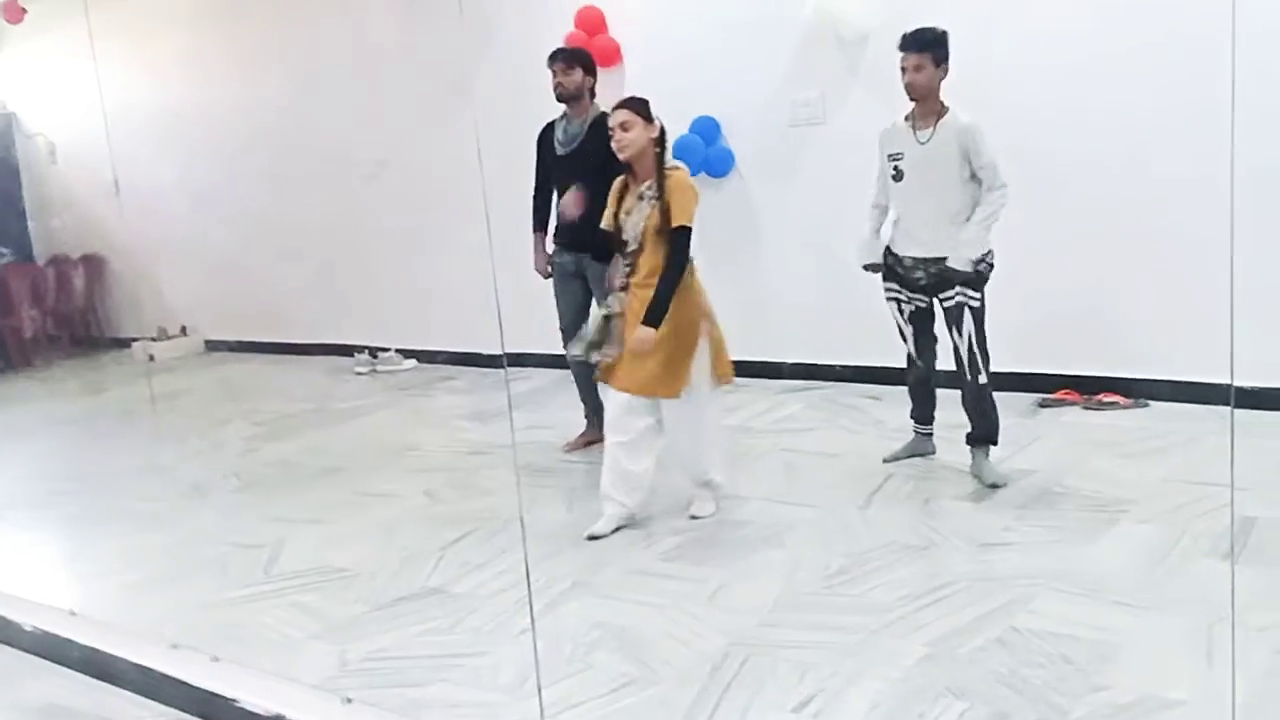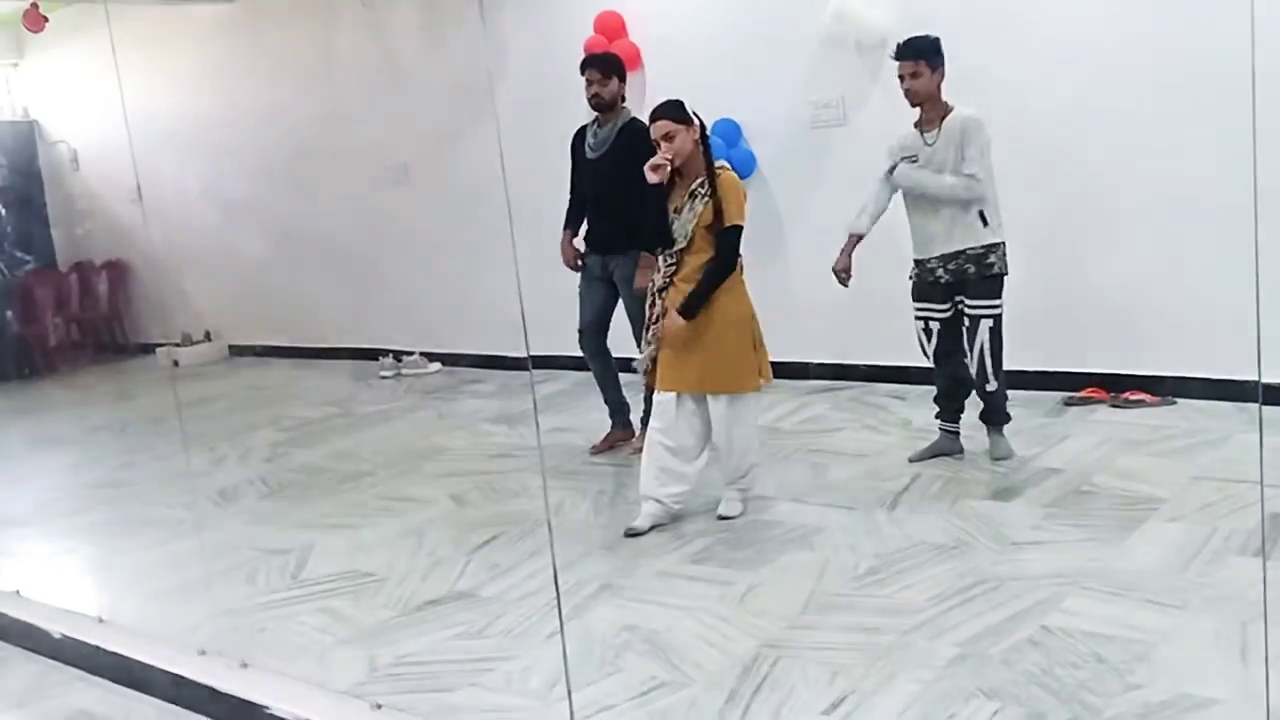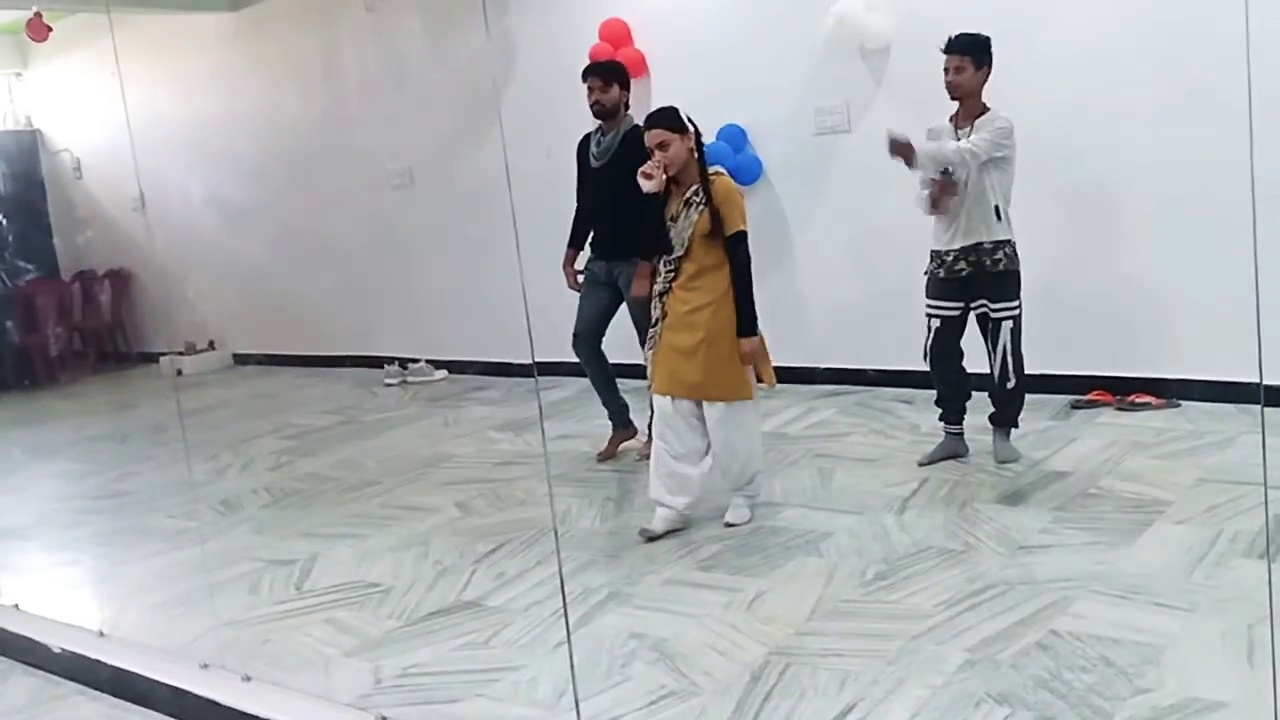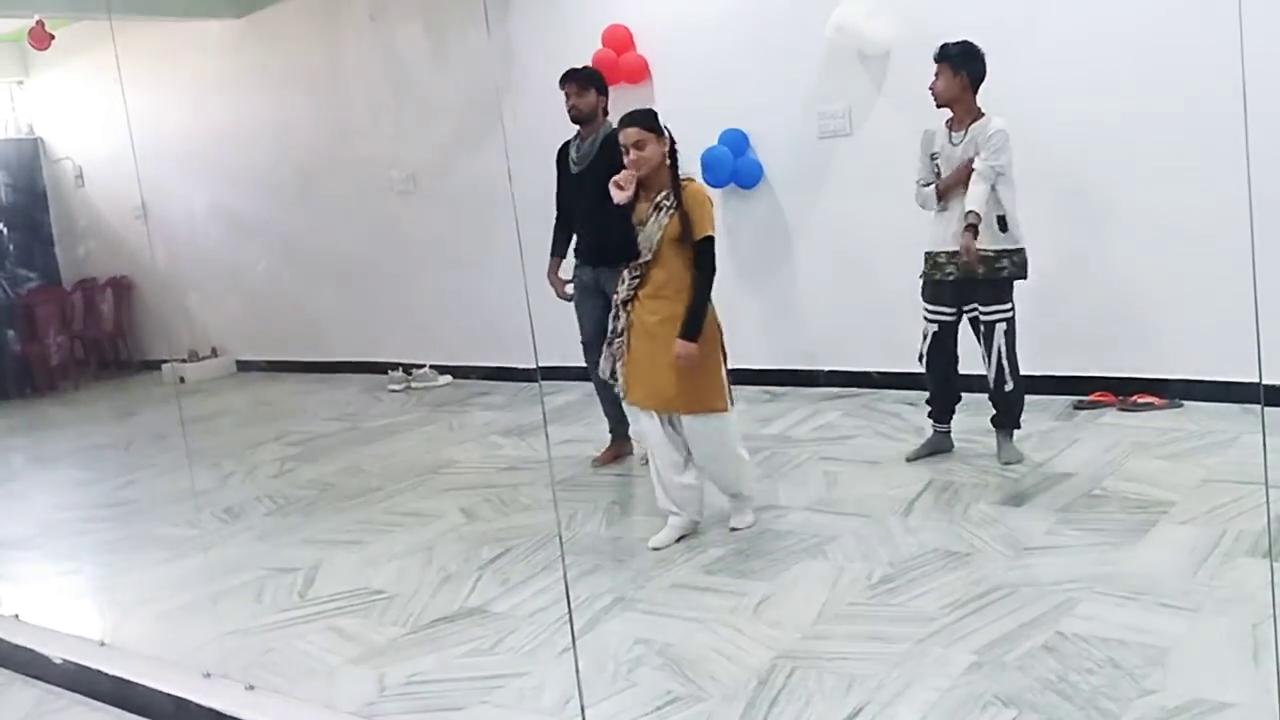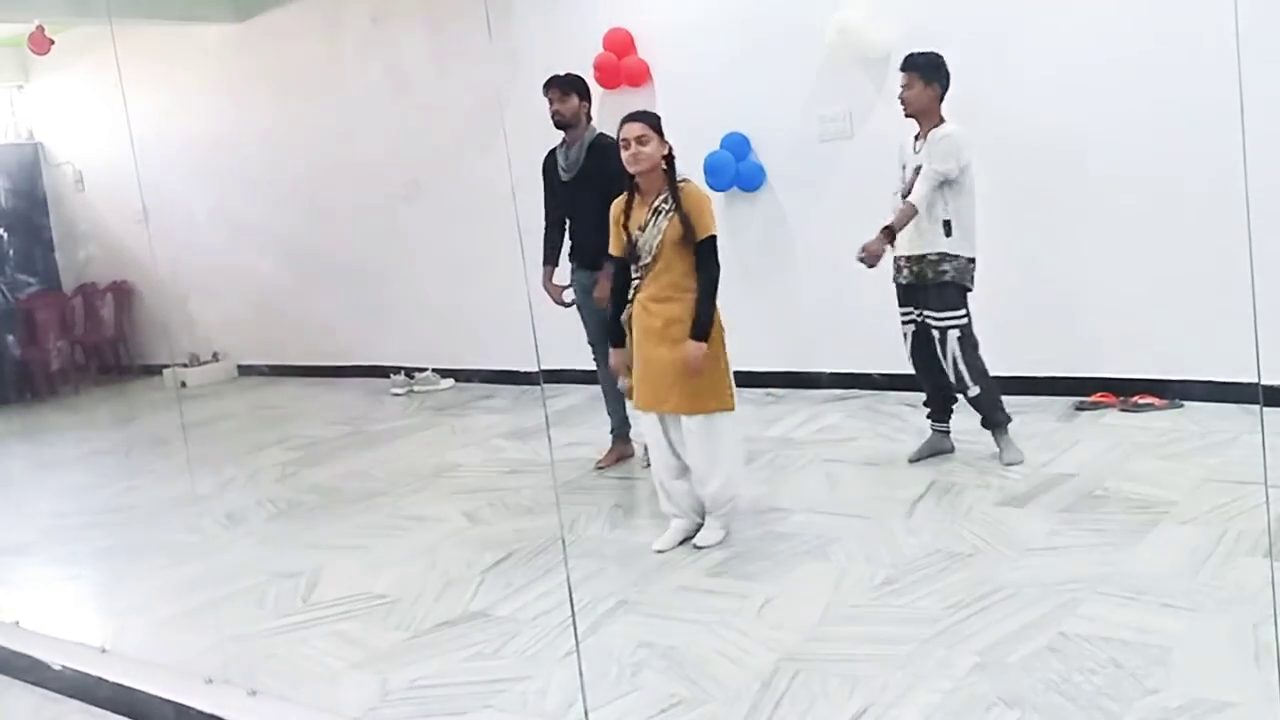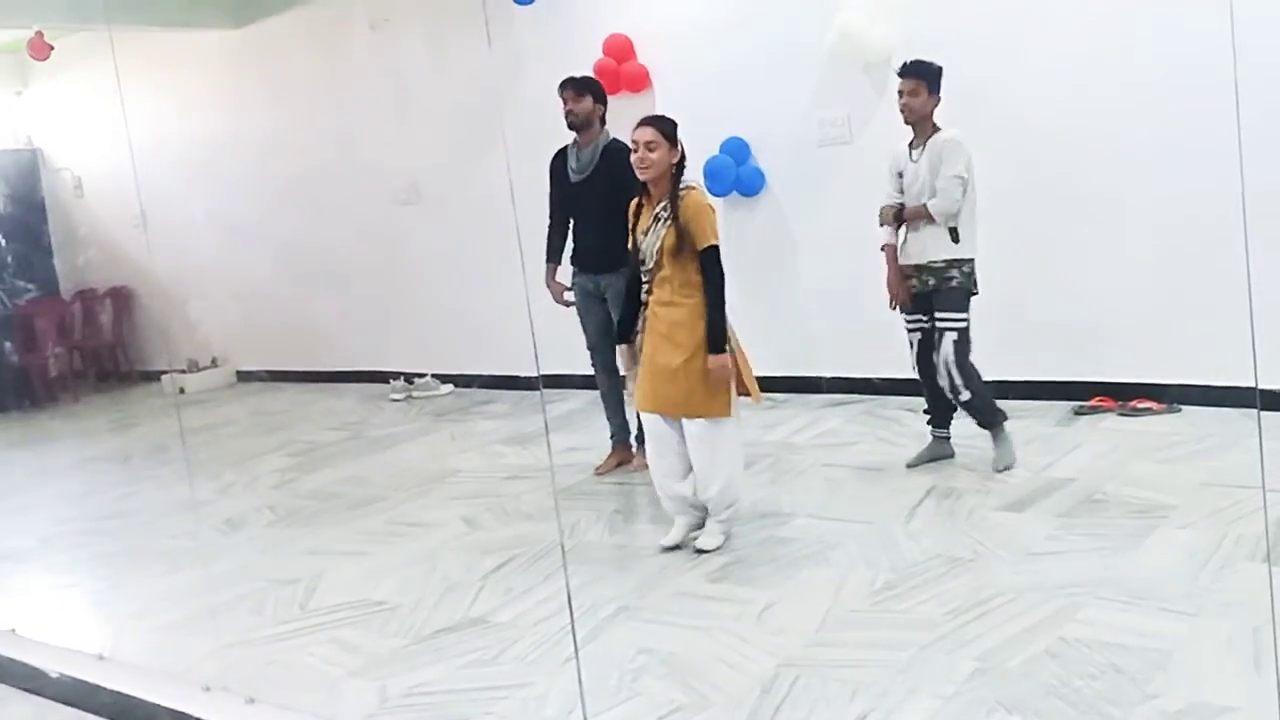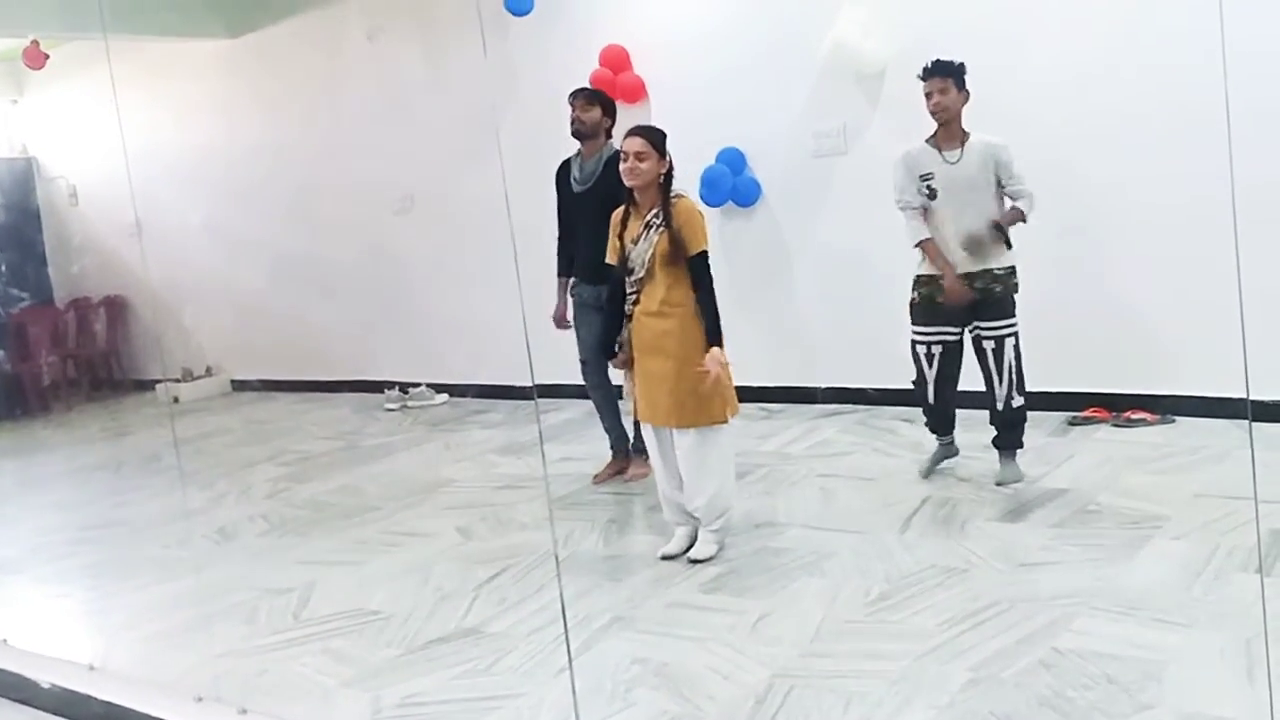
dt=0.5s
person 1, frame 1
left shoulder: (675, 183)
right shoulder: (620, 188)
left elbow: (677, 258)
left wrist: (654, 321)
left hip: (675, 313)
right hip: (633, 311)
left knee: (685, 408)
right knee: (625, 412)
left ankle: (706, 487)
right ankle: (620, 504)
person 1, frame 2
left shoulder: (724, 183)
right shoulder: (668, 185)
left elbow: (727, 257)
left wrist: (689, 311)
right wrist: (652, 188)
left hip: (717, 310)
right hip: (675, 309)
left knee: (728, 405)
right knee: (670, 411)
left ankle: (736, 487)
right ankle: (660, 500)
person 1, frame 3
left shoulder: (720, 189)
right shoulder: (665, 192)
left elbow: (741, 261)
left wrist: (748, 328)
right wrist: (649, 197)
left hip: (717, 317)
right hip: (675, 318)
left knee: (727, 413)
right knee: (671, 414)
left ankle: (743, 494)
right ankle: (671, 505)
person 1, frame 4
left shoulder: (691, 195)
right shoulder: (629, 198)
left elbow: (705, 269)
left wrist: (690, 333)
right wrist: (620, 206)
left hip: (686, 323)
right hip: (643, 327)
left knee: (703, 423)
right knee: (655, 427)
left ankle: (741, 493)
right ankle: (681, 512)
person 1, frame 5
left shoulder: (690, 197)
right shoulder: (622, 208)
left elbow: (709, 269)
right elbow: (620, 276)
left wrist: (700, 334)
right wrist: (616, 341)
left hip: (690, 326)
right hip: (647, 330)
left knee: (702, 427)
right knee: (658, 429)
left ankle: (716, 513)
right ankle: (683, 515)
person 1, frame 6
left shoulder: (693, 204)
right shoulder: (638, 208)
left elbow: (715, 278)
left wrist: (717, 346)
right wrist: (626, 334)
left hip: (695, 330)
right hip: (656, 331)
left knee: (706, 428)
right knee: (659, 429)
left ankle: (718, 517)
right ankle: (686, 513)
person 1, frame 7
left shoulder: (682, 212)
right shoulder: (621, 219)
left elbow: (703, 282)
right elbow: (618, 287)
left wrist: (714, 343)
right wrist: (615, 344)
left hip: (684, 337)
right hip: (644, 342)
left knee: (697, 434)
right knee: (659, 437)
left ankle: (711, 526)
right ankle: (683, 523)
person 2, frame 1
left shoulder: (963, 131)
right shoulder: (890, 135)
left elbow: (996, 191)
left wrist: (966, 254)
right wrist: (872, 244)
left hip: (956, 265)
right hip: (903, 263)
left knee: (971, 358)
right knee: (917, 355)
left ankle: (980, 453)
right ankle: (922, 434)
person 2, frame 2
left shoulder: (968, 124)
right shoulder: (902, 145)
left elbow: (973, 186)
right elbow: (879, 196)
left wrist: (910, 177)
right wrist: (847, 250)
left hip: (979, 256)
right hip: (929, 263)
left knee: (984, 352)
right knee: (943, 354)
left ankle: (996, 429)
right ankle: (949, 433)
person 2, frame 3
left shoulder: (999, 126)
right shoulder: (936, 134)
left elbow: (963, 154)
right elbow: (932, 172)
left wrist: (913, 152)
right wrist: (934, 189)
left hip: (992, 255)
right hip: (946, 258)
left knee: (1004, 350)
right knee: (940, 350)
left ankle: (1003, 432)
right ankle: (953, 434)
person 2, frame 4
left shoulder: (993, 132)
right shoulder: (932, 138)
left elbow: (981, 184)
left wrist: (970, 231)
right wrist: (949, 183)
left hip: (989, 258)
right hip: (940, 258)
left knee: (999, 351)
right knee: (936, 350)
left ankle: (1005, 434)
right ankle: (940, 431)
person 2, frame 5
left shoulder: (949, 138)
right shoulder: (909, 147)
left elbow: (923, 194)
left wrist: (884, 237)
right wrist: (907, 189)
left hip: (946, 263)
right hip: (910, 263)
left knee: (957, 352)
right knee: (922, 353)
left ankle: (1000, 431)
right ankle: (940, 431)
person 2, frame 6
left shoulder: (949, 144)
right shoulder: (900, 157)
left elbow: (945, 205)
right elbow: (890, 221)
left wrist: (902, 212)
right wrist: (893, 272)
left hip: (951, 267)
right hip: (913, 271)
left knee: (951, 358)
right knee: (925, 359)
left ankle: (998, 431)
right ankle: (940, 437)
person 2, frame 7
left shoulder: (991, 150)
right shoulder: (912, 160)
left elbow: (1024, 199)
right elbow: (915, 224)
left wrist: (996, 228)
right wrist: (946, 273)
left hip: (991, 278)
right hip: (935, 281)
left knee: (1003, 369)
right knee: (931, 372)
left ankle: (1008, 454)
right ankle: (945, 440)
person 3, frame 1
left shoulder: (607, 129)
right shoulder: (548, 134)
left wrist: (618, 251)
right wrist: (540, 245)
left hip: (605, 253)
right hip: (566, 252)
right knee: (573, 338)
right ankle: (594, 422)
person 3, frame 2
left shoulder: (638, 135)
right shoulder: (581, 138)
left elbow: (653, 202)
left wrist: (647, 261)
right wrist: (568, 238)
left hip: (631, 256)
right hip: (594, 257)
left knee: (647, 341)
right knee: (590, 338)
left ankle: (650, 424)
right ankle: (620, 423)
person 3, frame 3
left shoulder: (640, 143)
right shoulder: (586, 146)
left elbow: (654, 211)
left wrist: (645, 270)
right wrist: (570, 257)
left hip: (636, 263)
right hip: (599, 263)
right knee: (584, 341)
right ankle: (621, 422)
person 3, frame 4
left shoulder: (620, 147)
right shoulder: (565, 153)
left wrist: (632, 269)
right wrist: (554, 268)
left hip: (622, 268)
right hip: (586, 270)
right knee: (594, 353)
right ankle: (619, 436)
person 3, frame 5
left shoulder: (606, 150)
right shoulder: (552, 161)
right elbow: (554, 221)
left wrist: (610, 273)
right wrist: (548, 275)
right hip: (582, 272)
right knee: (602, 353)
right ankle: (620, 439)
person 3, frame 6
left shoulder: (618, 155)
right shoulder: (561, 161)
right elbow: (558, 220)
right wrist: (551, 273)
left hip: (621, 273)
right hip: (585, 276)
right knee: (602, 360)
left ankle: (646, 442)
right ankle: (620, 444)
person 3, frame 7
left shoulder: (621, 166)
right shoulder: (565, 172)
right elbow: (566, 235)
right wrist: (561, 294)
right hip: (586, 287)
right knee: (592, 370)
left ankle: (641, 452)
right ankle: (619, 452)
